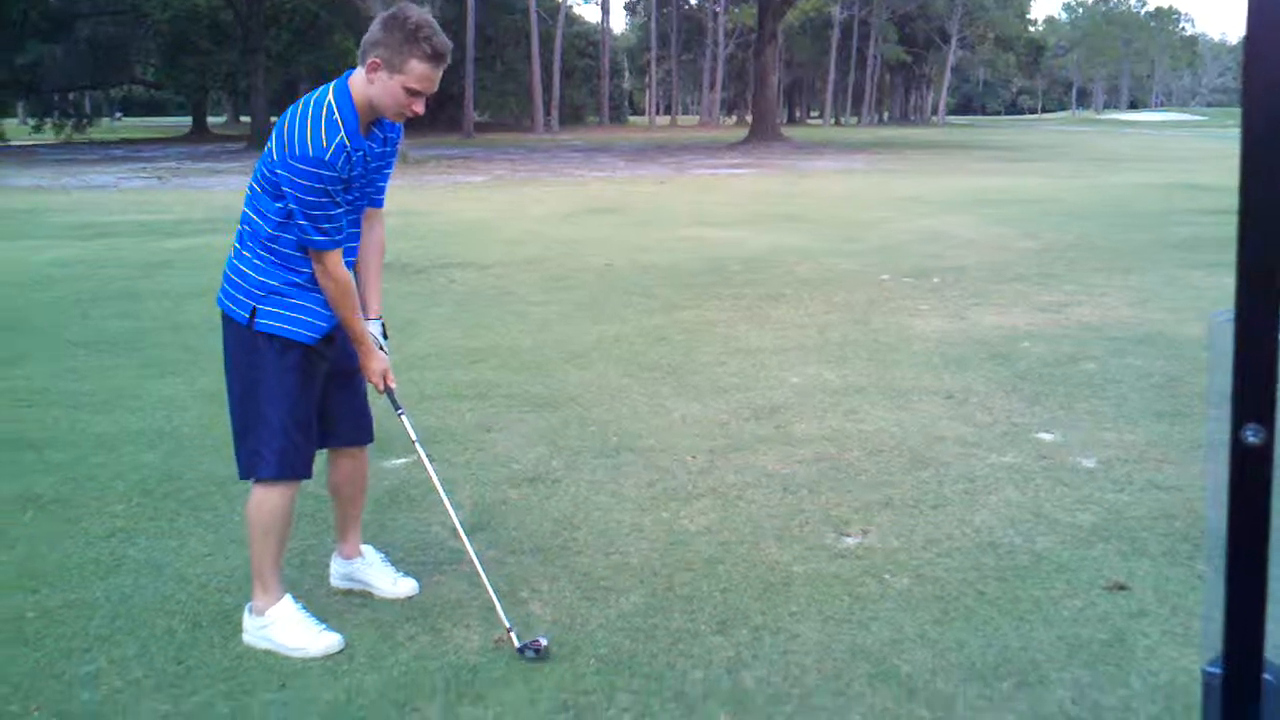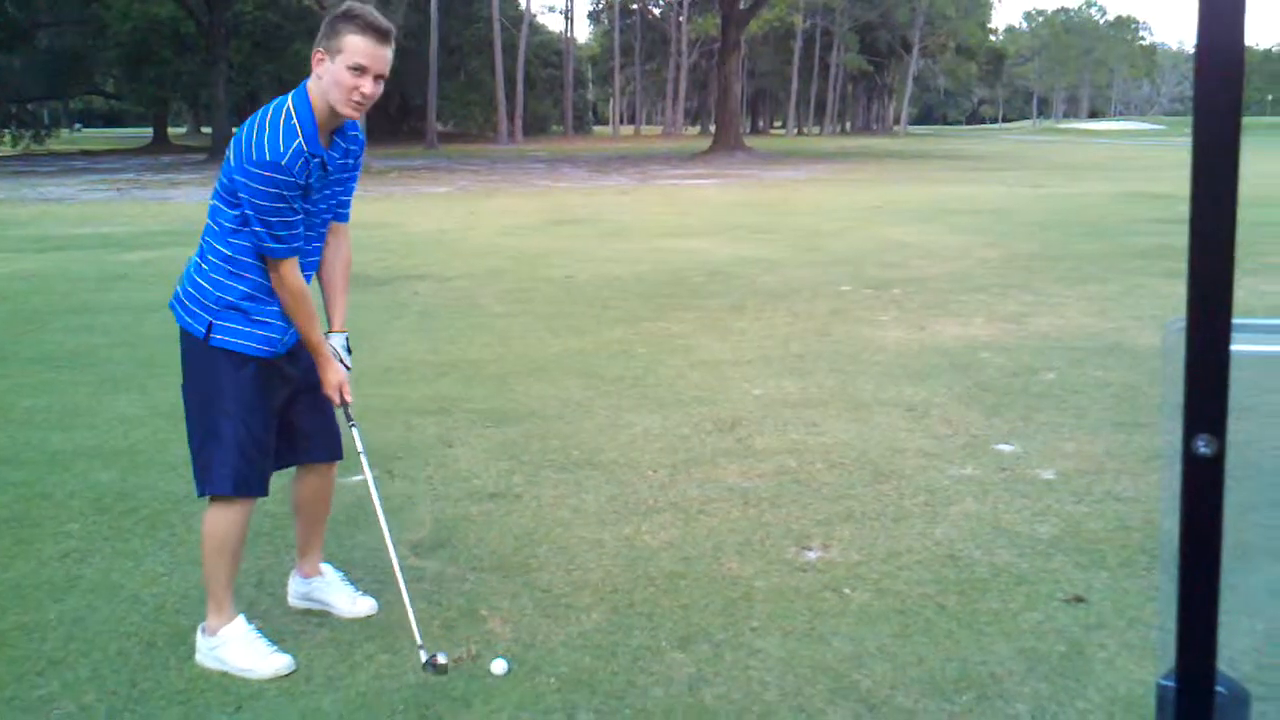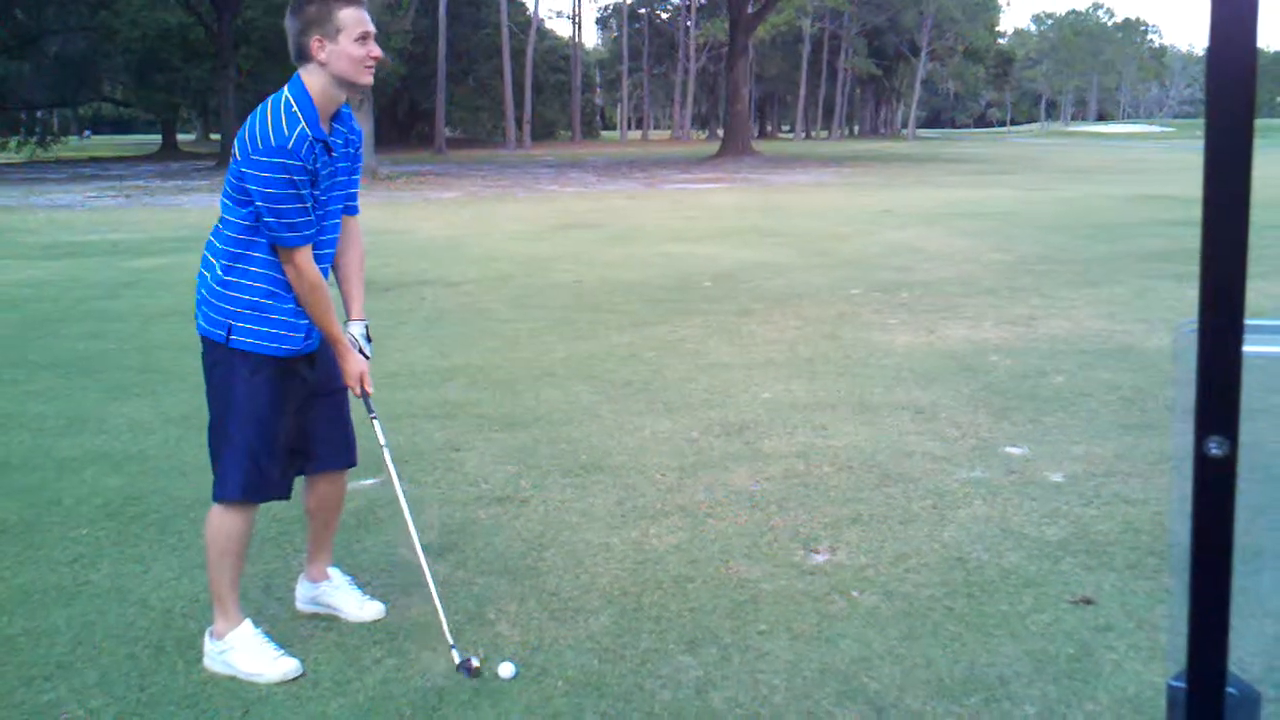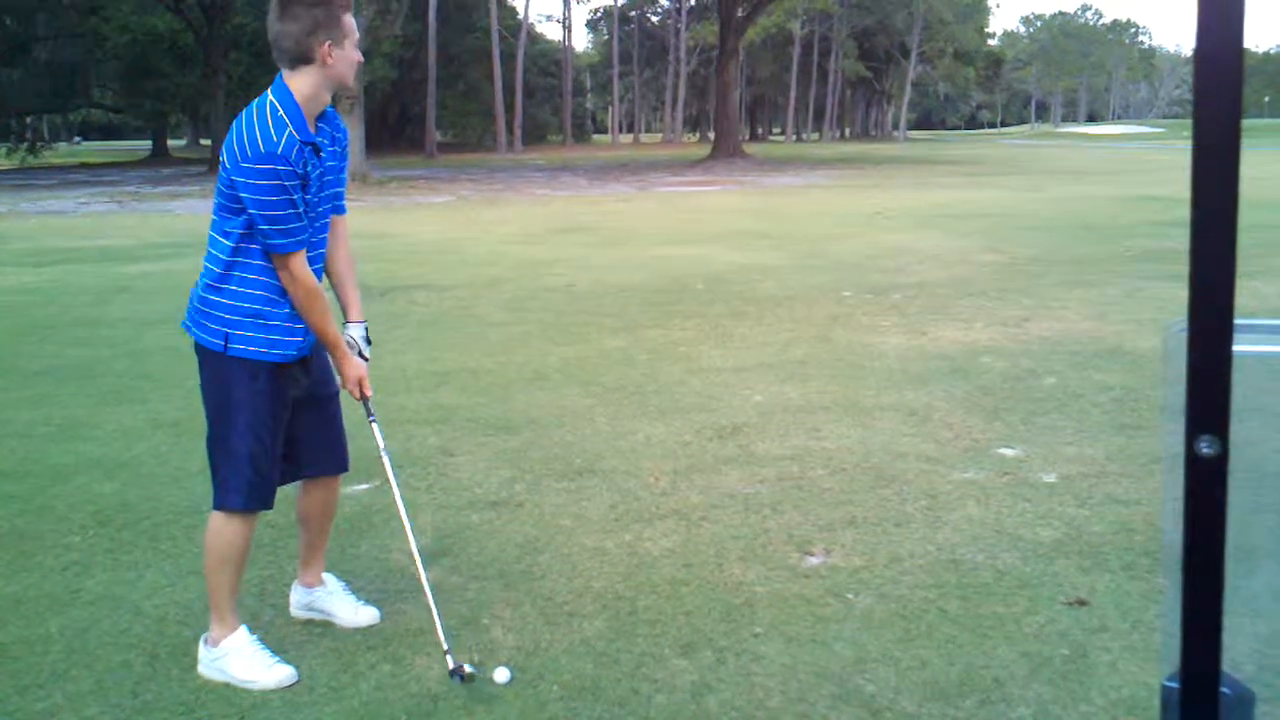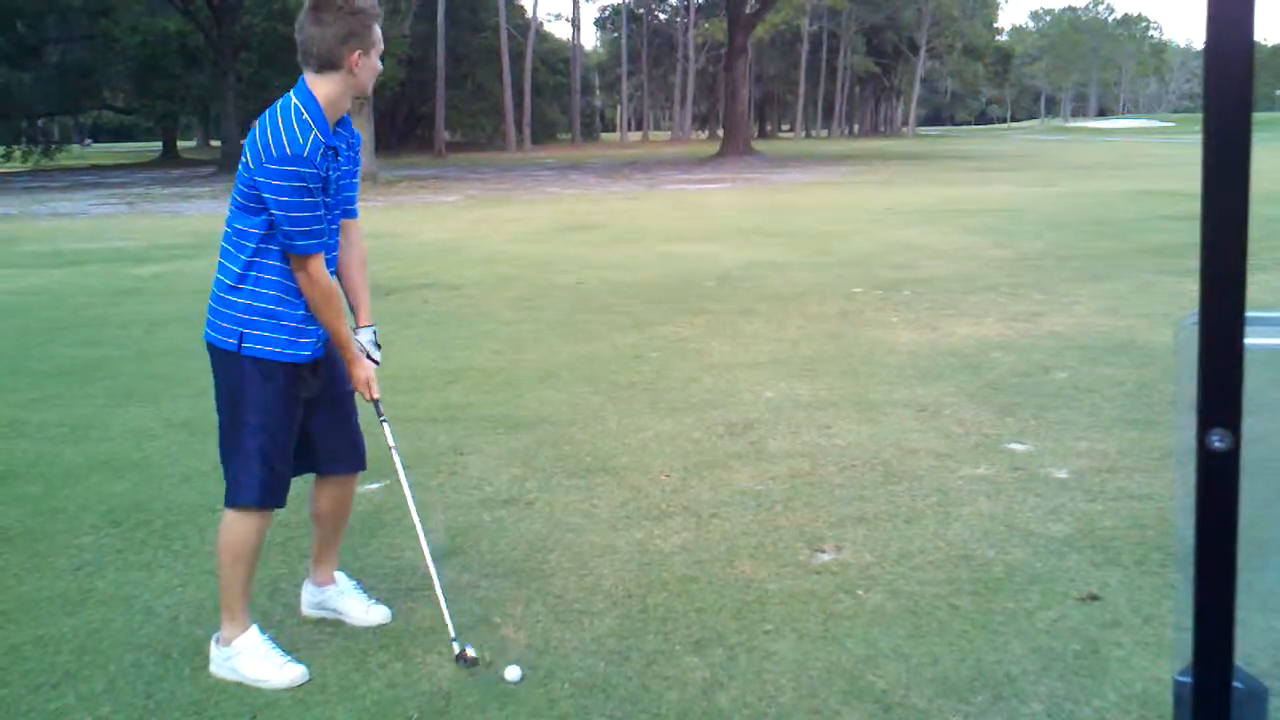
dt=1s
person 1, frame 1
left shoulder: (384, 126)
right shoulder: (314, 141)
right elbow: (327, 263)
left wrist: (374, 322)
right wrist: (364, 347)
left hip: (327, 310)
right hip: (272, 310)
left knee: (350, 437)
right knee: (281, 461)
left ankle: (351, 556)
right ankle: (266, 607)
person 1, frame 2
left shoulder: (348, 138)
right shoulder: (272, 148)
right elbow: (284, 272)
left wrist: (337, 335)
right wrist: (324, 360)
left hip: (286, 326)
right hip: (230, 327)
left knee: (319, 452)
right knee: (236, 479)
left ankle: (309, 575)
right ankle: (219, 628)
person 1, frame 3
left shoulder: (346, 130)
right shoulder: (276, 138)
right elbow: (297, 262)
left wrist: (357, 325)
right wrist: (341, 346)
left hip: (309, 331)
right hip: (250, 332)
left knee: (332, 459)
right knee: (242, 483)
left ankle: (317, 579)
right ankle: (226, 632)
person 1, frame 4
left shoulder: (330, 129)
right shoulder: (264, 143)
right elbow: (292, 269)
left wrist: (356, 327)
right wrist: (340, 352)
left hip: (300, 337)
right hip: (245, 340)
left knee: (323, 465)
right knee: (241, 493)
left ankle: (311, 585)
right ankle: (221, 639)
person 1, frame 5
left shoulder: (344, 135)
right shoulder: (288, 146)
left elbow: (348, 238)
right elbow: (311, 270)
left wrist: (367, 331)
right wrist: (351, 355)
left hip: (312, 338)
right hip: (257, 341)
left knee: (341, 463)
right knee: (254, 491)
left ankle: (323, 584)
right ankle: (232, 637)
